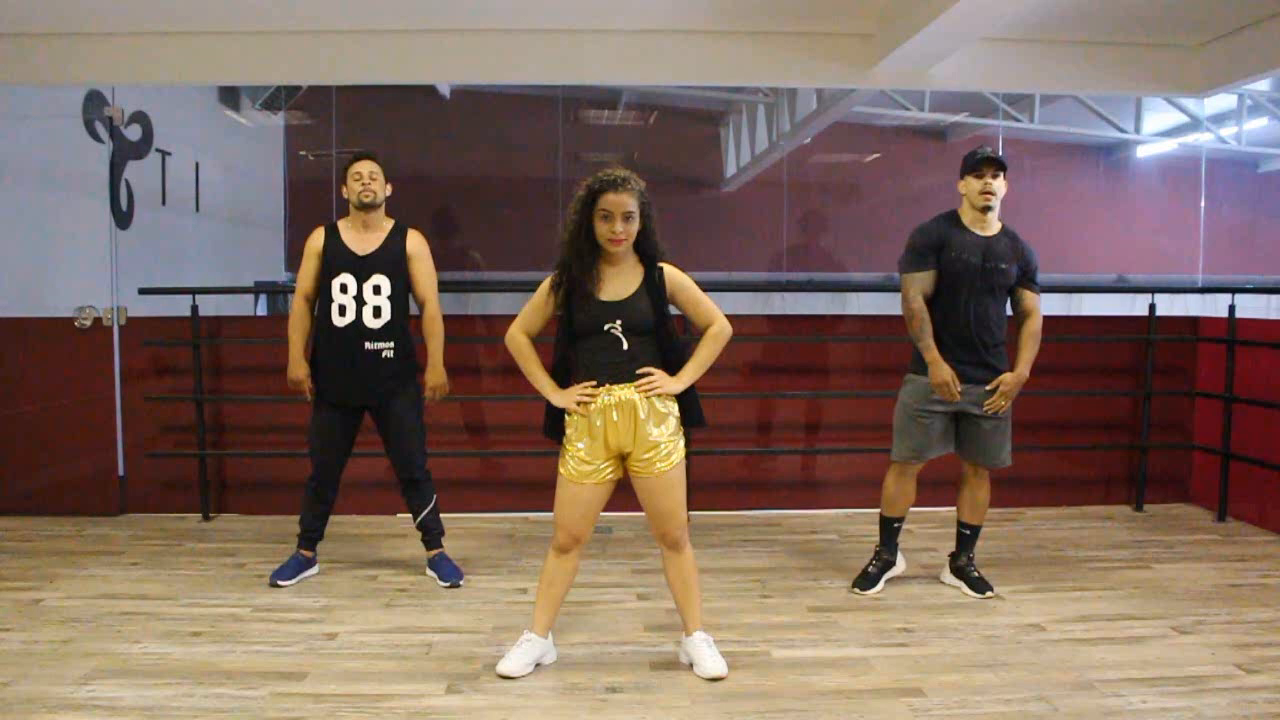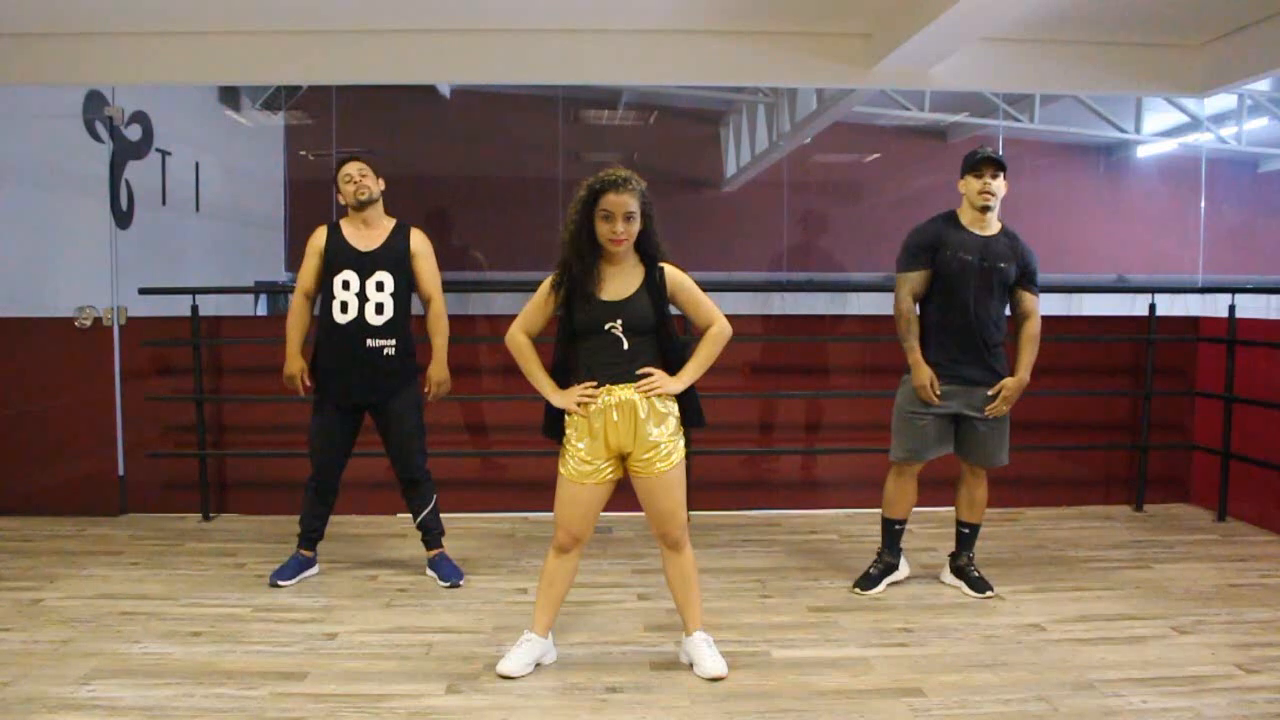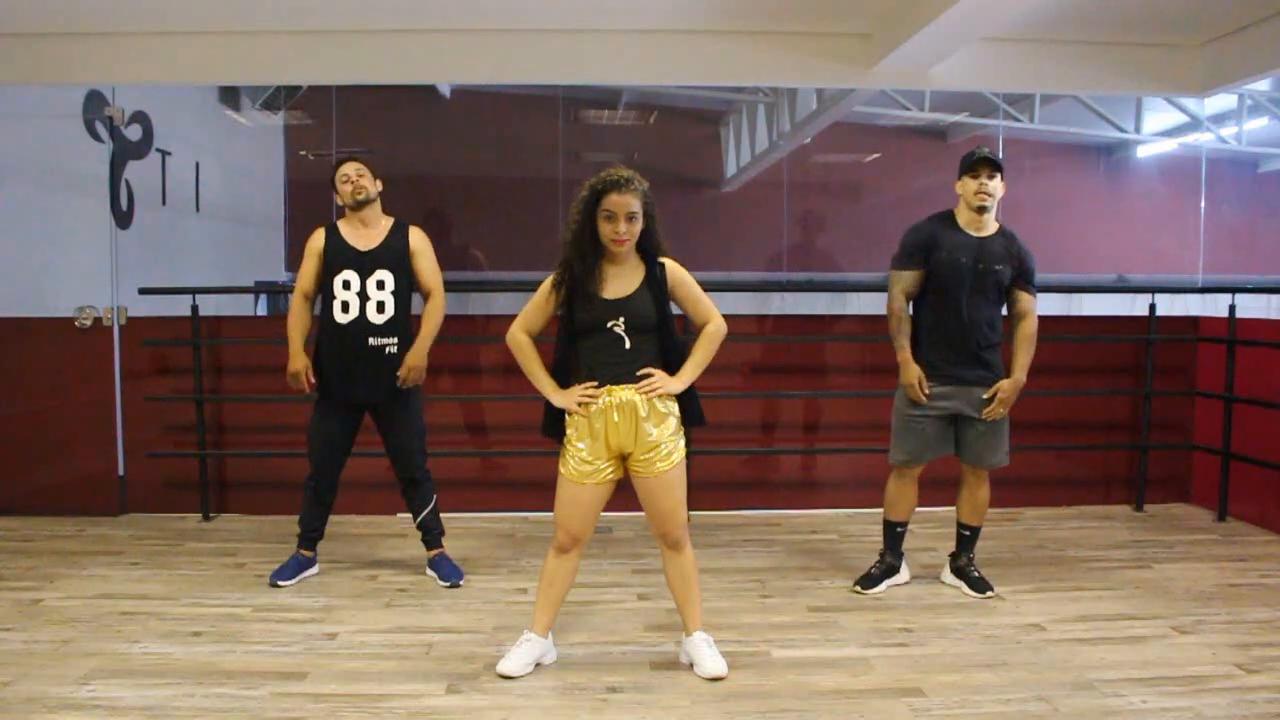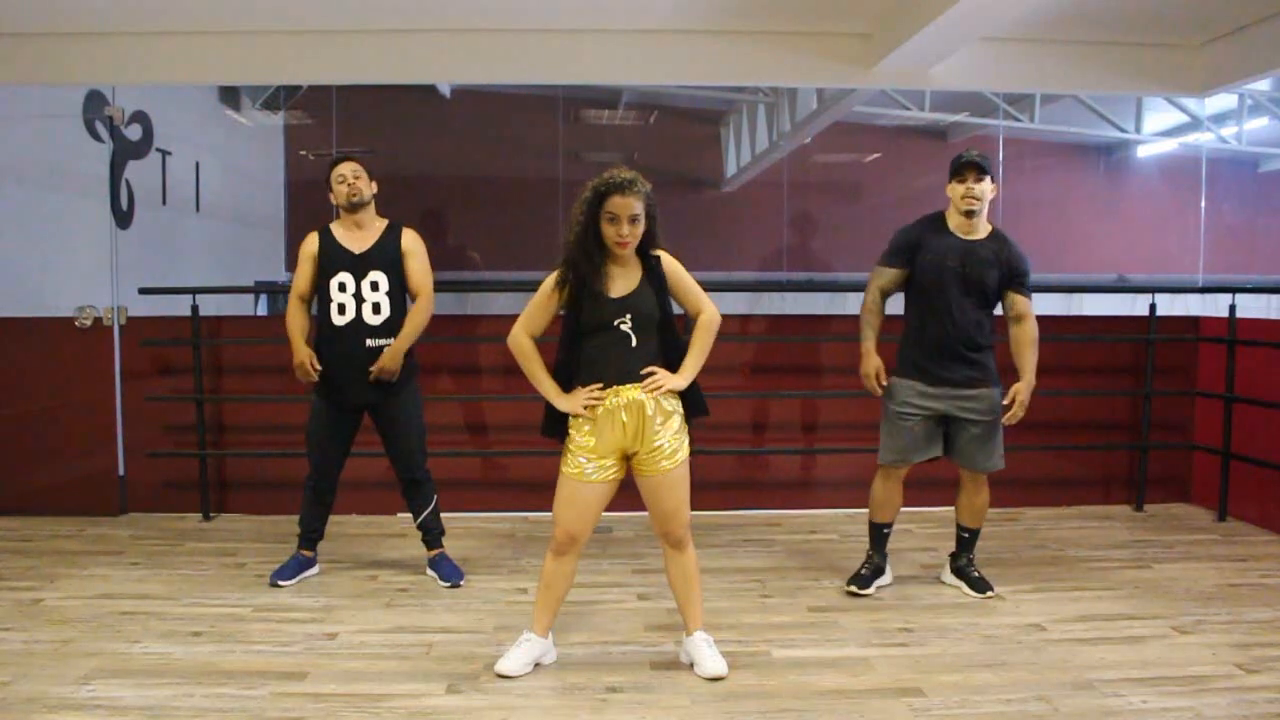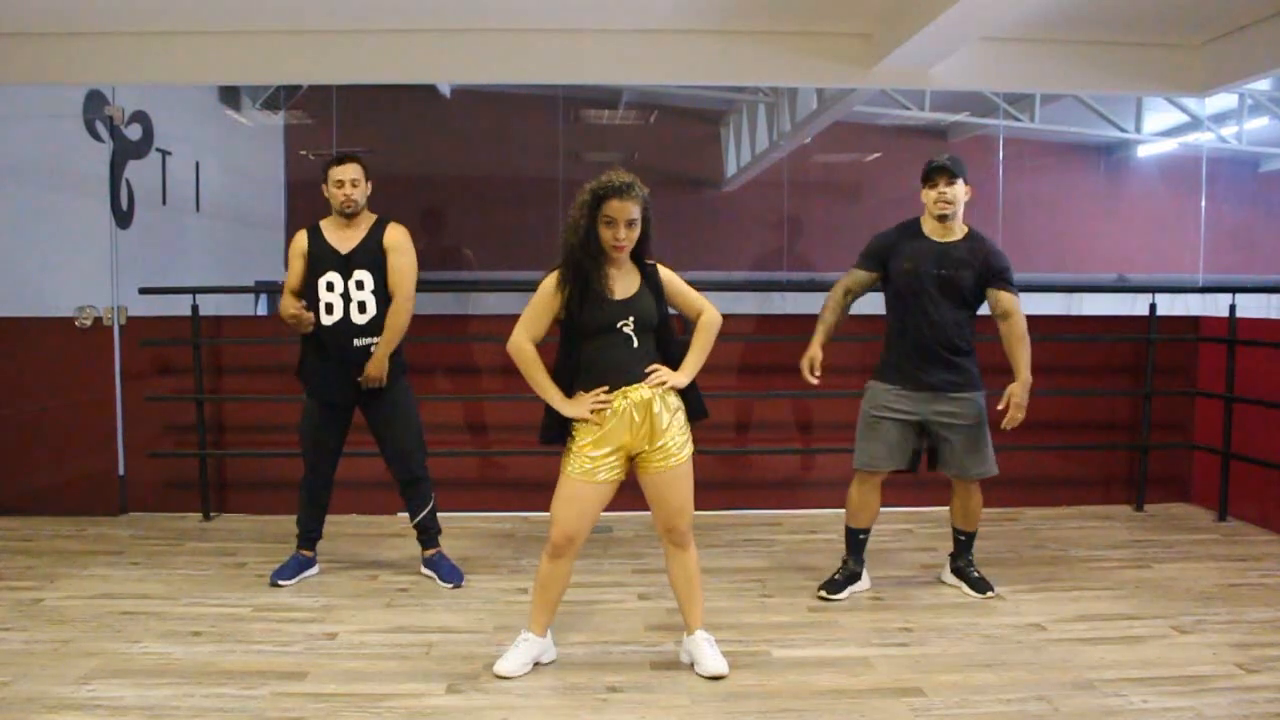
dt=0.2s
person 1, frame 1
left shoulder: (662, 276)
right shoulder: (568, 279)
left elbow: (719, 327)
right elbow: (518, 335)
left wrist: (682, 380)
right wrist: (553, 391)
left hip: (653, 418)
right hip: (588, 422)
left knee: (672, 534)
right knee: (567, 538)
left ankle: (696, 638)
right ankle: (537, 638)
person 1, frame 2
left shoulder: (662, 276)
right shoulder: (568, 279)
left elbow: (719, 327)
right elbow: (518, 335)
left wrist: (681, 380)
right wrist: (552, 392)
left hip: (652, 418)
right hip: (588, 422)
left knee: (673, 535)
right knee: (567, 538)
left ankle: (696, 638)
right ankle: (537, 638)
person 1, frame 3
left shoulder: (664, 272)
right shoulder: (570, 276)
left elbow: (714, 325)
right elbow: (518, 334)
left wrist: (681, 380)
right wrist: (554, 392)
left hip: (653, 418)
right hip: (589, 422)
left knee: (673, 534)
right knee: (567, 538)
left ankle: (696, 639)
right ankle: (537, 638)
person 1, frame 4
left shoulder: (660, 267)
right shoulder: (568, 278)
left elbow: (708, 314)
right elbow: (520, 336)
left wrist: (683, 376)
right wrist: (558, 397)
left hip: (659, 417)
right hip: (595, 423)
left knee: (676, 533)
right knee: (566, 537)
left ankle: (696, 638)
right ankle: (538, 639)
person 1, frame 5
left shoulder: (654, 274)
right shoulder: (566, 280)
left elbow: (708, 316)
right elbow: (519, 342)
left wrist: (684, 374)
right wrist: (562, 403)
left hip: (662, 417)
right hip: (599, 425)
left knee: (678, 532)
right knee: (563, 538)
left ankle: (696, 637)
right ankle: (535, 638)
person 2, frame 1
left shoulder: (1018, 250)
right shoulder: (933, 234)
left elbow: (1031, 315)
right elbow: (914, 300)
left wrist: (1020, 372)
right wrist: (935, 362)
left hip: (990, 380)
right hip: (934, 373)
left knee: (979, 470)
right knee: (906, 462)
left ankle: (961, 562)
right ankle: (886, 554)
person 2, frame 2
left shoulder: (1018, 251)
right shoulder: (931, 234)
left elbow: (1029, 318)
right elbow: (905, 299)
left wrist: (1021, 376)
right wrist: (916, 362)
left hip: (988, 381)
right hip: (931, 375)
left knee: (977, 469)
right knee: (906, 463)
left ankle: (961, 562)
right ankle: (890, 557)
person 2, frame 3
left shoulder: (1015, 251)
right shoulder: (927, 234)
left elbow: (1025, 318)
right elbow: (898, 298)
left wrist: (1017, 377)
right wrist: (905, 361)
left hip: (985, 382)
right hip: (926, 377)
left knee: (978, 471)
right knee: (906, 467)
left ankle: (962, 562)
right ankle: (891, 561)
person 2, frame 4
left shoulder: (1007, 254)
right shoulder: (916, 236)
left elbow: (1022, 319)
right elbow: (877, 291)
left wrist: (1027, 380)
right wrist: (868, 350)
left hip: (976, 383)
right hip: (913, 378)
left knee: (976, 474)
right knee: (891, 467)
left ankle: (961, 564)
right ankle: (877, 561)
person 2, frame 5
left shoulder: (987, 255)
right shoulder: (891, 243)
left elbow: (1010, 318)
right elbow: (846, 289)
left wrist: (1021, 379)
right wrist: (818, 341)
left hip: (959, 387)
right hip: (893, 383)
left knee: (967, 479)
right knee: (868, 472)
left ankle: (961, 563)
right ankle: (853, 565)
person 3, frame 1
left shoulder: (410, 241)
right shoulder: (322, 239)
left elbow: (429, 305)
right elbow: (303, 301)
left wrist: (435, 364)
right wrist: (296, 358)
left hip: (395, 378)
right hip: (334, 378)
left knee: (413, 468)
right knee: (323, 470)
left ankle: (435, 553)
right ankle: (306, 553)
person 3, frame 2
left shoulder: (412, 239)
right shoulder: (324, 237)
left elbow: (434, 301)
right elbow: (303, 297)
left wrist: (439, 360)
right wrist: (293, 353)
left hip: (395, 376)
right hip: (335, 376)
left knee: (413, 468)
right knee: (324, 469)
left ankle: (436, 552)
right ankle: (306, 553)
person 3, frame 3
left shoulder: (410, 237)
right shoulder: (322, 239)
left elbow: (436, 295)
right elbow: (302, 298)
left wrist: (421, 350)
right wrist: (296, 352)
left hip: (394, 375)
right hip: (336, 376)
left knee: (413, 468)
right knee: (322, 468)
left ankle: (436, 552)
right ankle: (305, 553)
person 3, frame 4
left shoulder: (405, 239)
right shoulder: (316, 242)
left elbow: (425, 298)
right elbow: (298, 301)
left wrist: (399, 349)
right wrist: (300, 348)
left hip: (393, 375)
right hip: (334, 378)
left knee: (414, 468)
right knee: (322, 469)
left ankle: (436, 552)
right ankle: (306, 553)
person 3, frame 5
left shoulder: (393, 235)
right shoulder: (304, 240)
left elbow: (403, 300)
right elbow: (291, 302)
left wrist: (381, 356)
right wrist: (292, 313)
left hip: (382, 371)
right hip: (324, 374)
left knee: (410, 465)
right knee: (316, 468)
left ankle: (431, 551)
right ankle: (305, 553)
